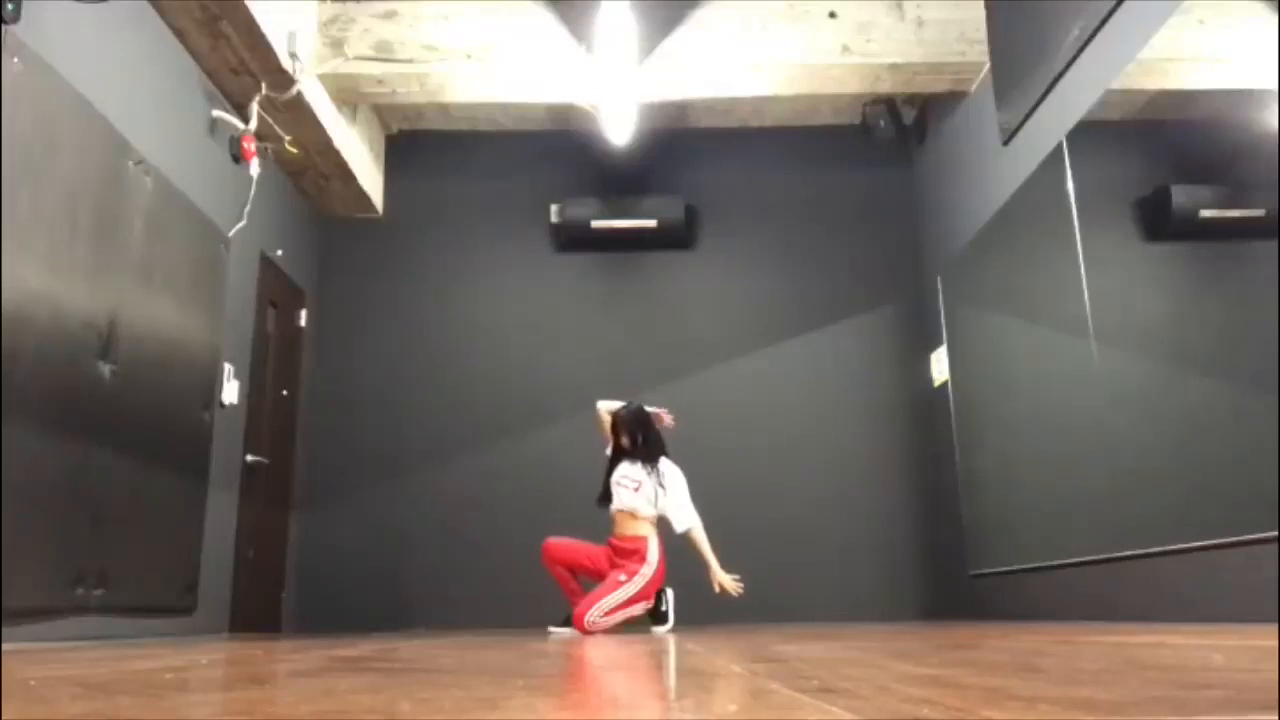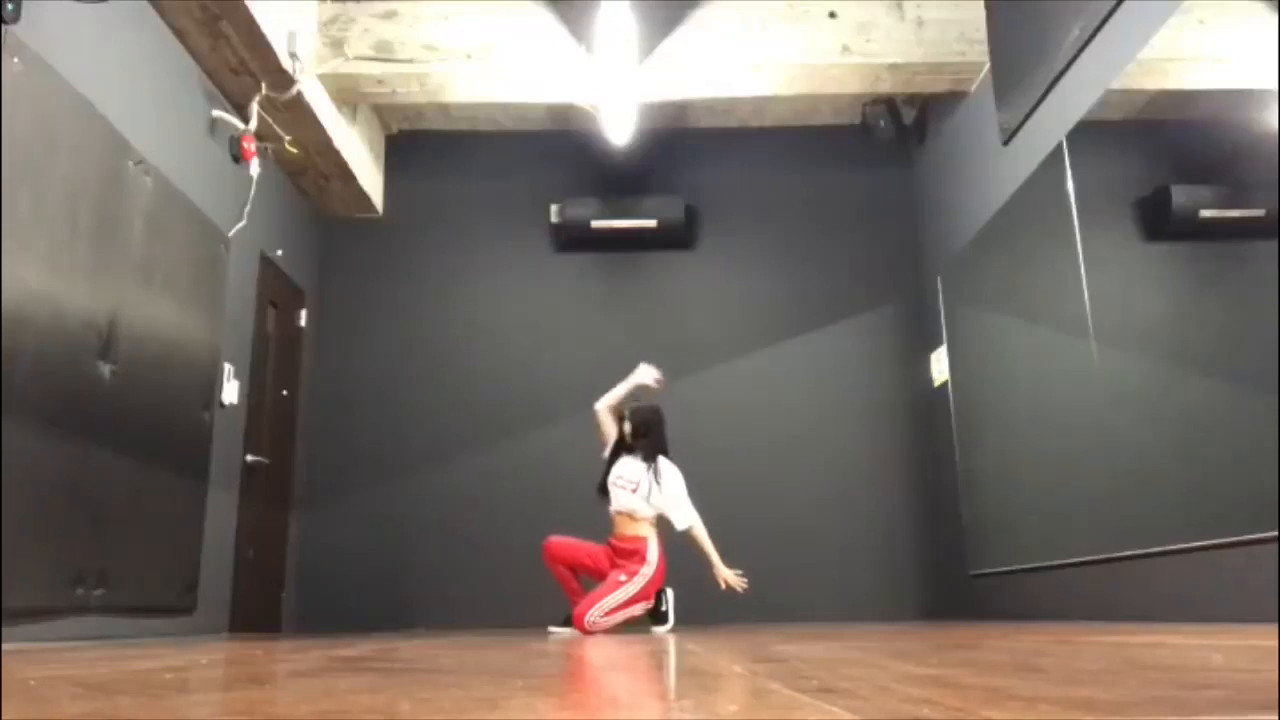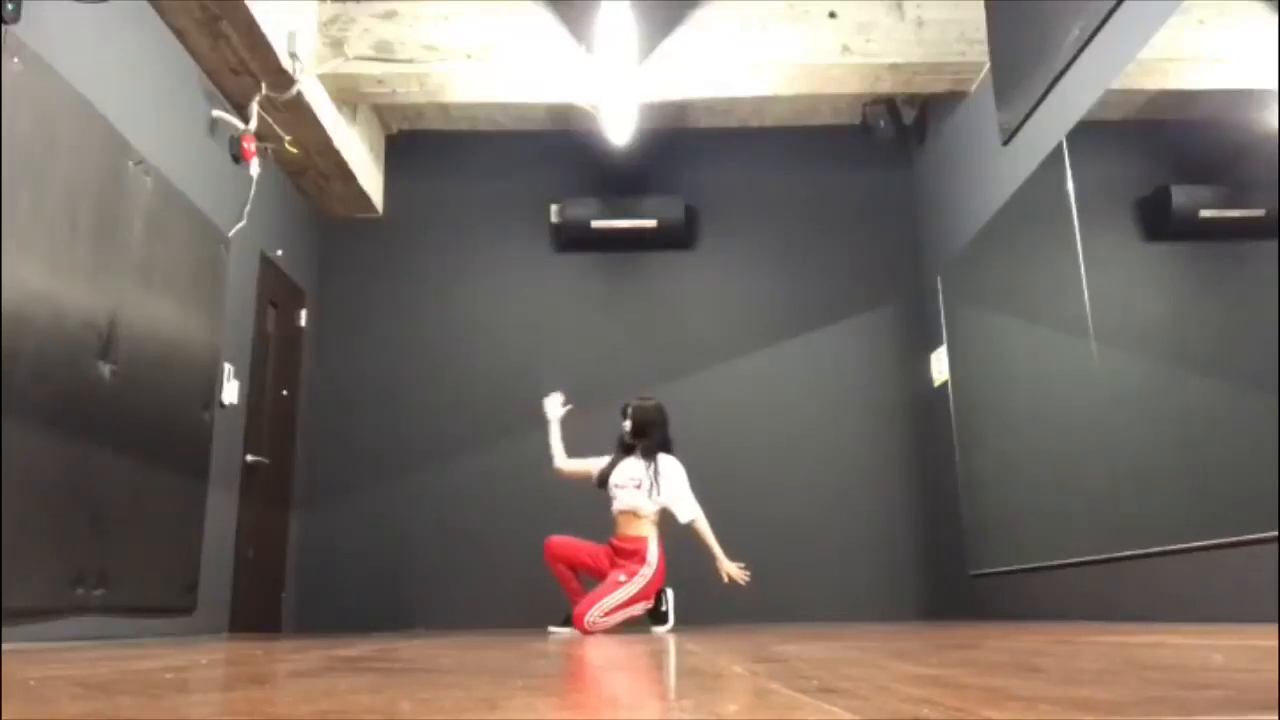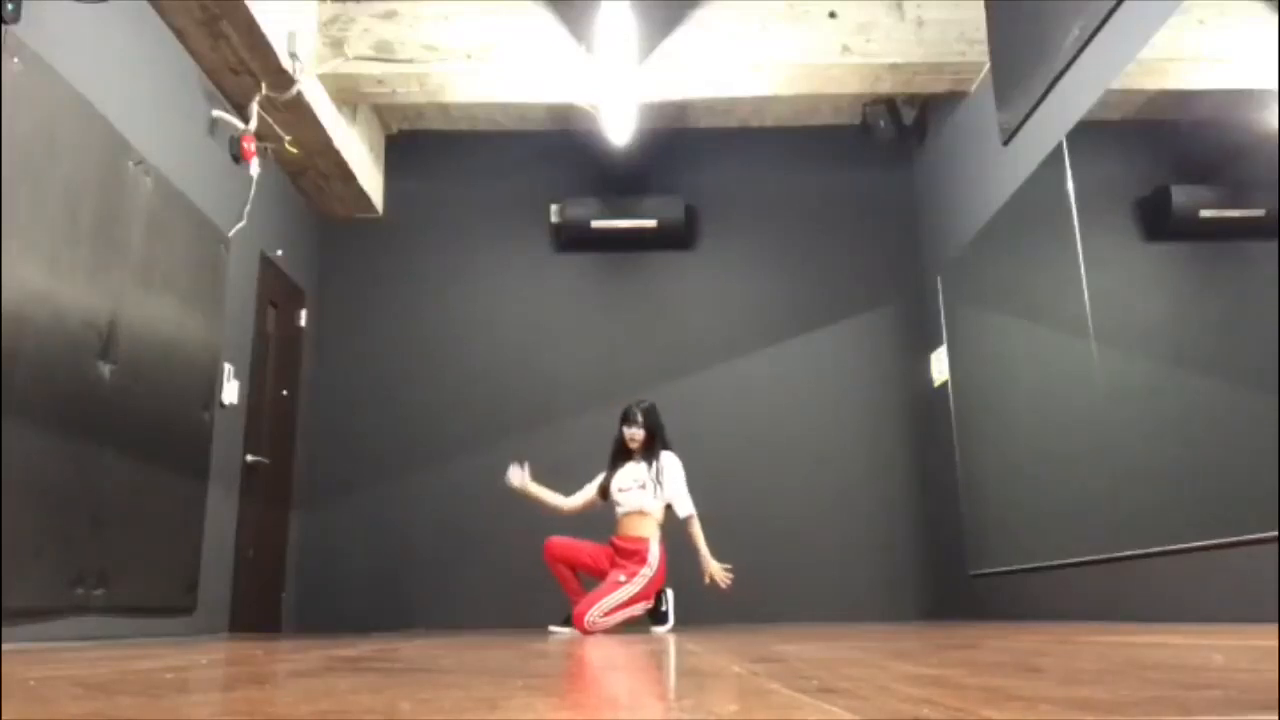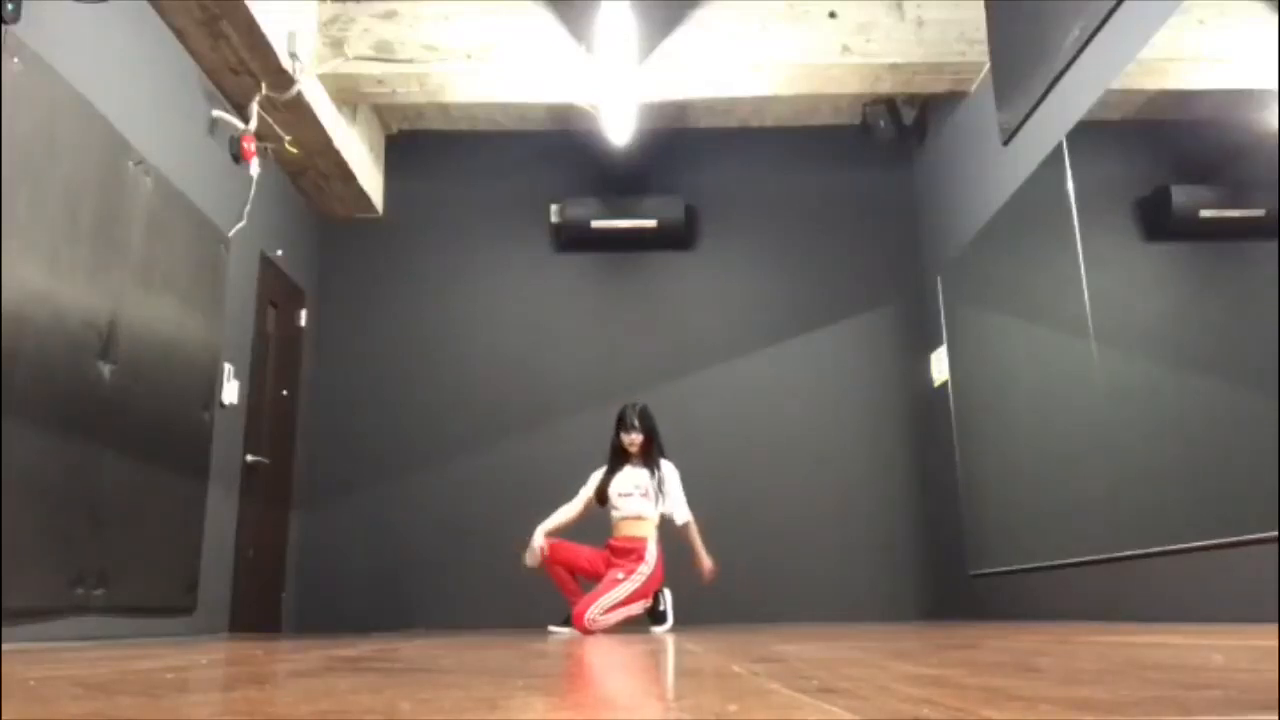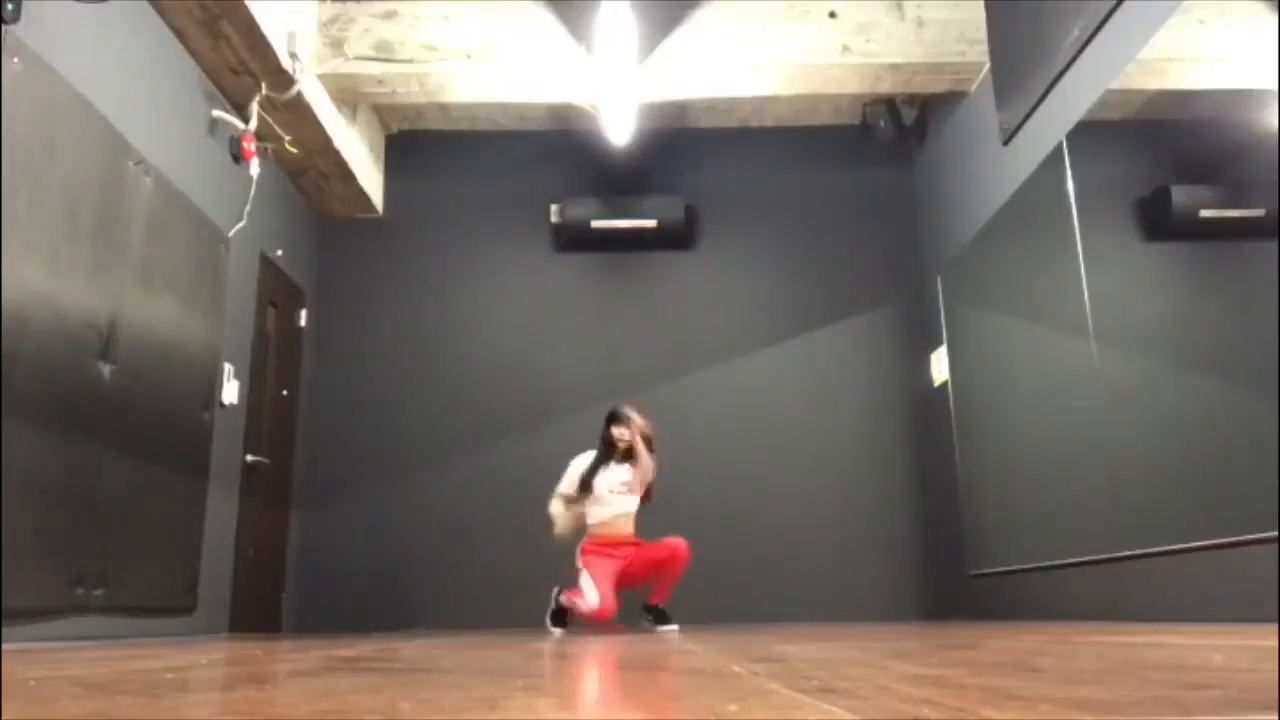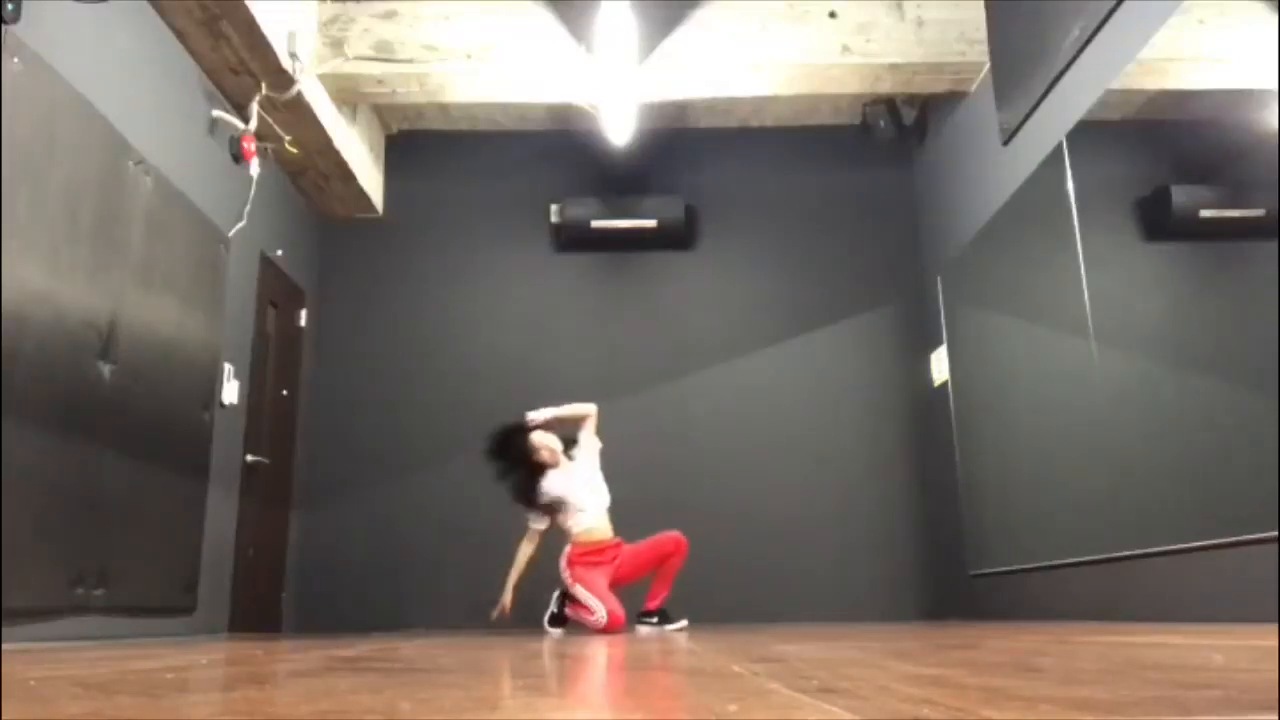
dt=0.4s
person 1, frame 1
left shoulder: (665, 471)
right shoulder: (621, 459)
left elbow: (690, 520)
right elbow: (602, 408)
left wrist: (714, 568)
right wrist: (642, 412)
left hip: (645, 560)
right hip: (614, 553)
left knee: (587, 621)
right knee: (552, 548)
left ankle: (652, 602)
right ankle: (580, 608)
person 1, frame 2
left shoulder: (663, 469)
right shoulder: (620, 458)
left elbow: (690, 518)
right elbow: (601, 408)
left wrist: (717, 564)
right wrist: (634, 381)
left hip: (644, 561)
right hip: (614, 553)
left knee: (586, 622)
right knee: (553, 547)
left ankle: (651, 602)
right ankle: (581, 605)
person 1, frame 3
left shoulder: (665, 466)
right shoulder: (617, 462)
left elbow: (693, 513)
right elbow: (562, 465)
left wrist: (720, 558)
right wrist: (554, 419)
left hip: (644, 560)
right hip: (615, 553)
left knee: (586, 621)
left ankle: (653, 602)
right ankle: (581, 607)
person 1, frame 4
left shoulder: (666, 461)
right shoulder: (616, 470)
left elbow: (687, 511)
right elbow: (570, 505)
left wrist: (706, 558)
right wrist: (528, 486)
left hip: (646, 559)
right hip: (616, 553)
left knee: (586, 621)
right knee: (554, 548)
left ankle: (653, 602)
right ankle: (581, 607)
person 1, frame 5
left shoulder: (663, 469)
right shoulder: (608, 472)
left elbow: (683, 516)
right elbow: (575, 507)
left wrist: (702, 557)
right wrist: (540, 531)
left hip: (644, 559)
right hip: (612, 555)
left knee: (586, 621)
right knee: (550, 550)
left ankle: (652, 602)
right ankle: (579, 606)
person 1, frame 6
left shoulder: (638, 467)
right shoulder: (587, 463)
left elbow: (646, 477)
right elbow: (558, 501)
left wrist: (638, 440)
right wrist: (562, 517)
left hip: (633, 551)
right hip: (597, 553)
left knee: (677, 548)
right knee: (600, 611)
left ankle: (655, 608)
right ankle: (566, 599)
person 1, frame 7
left shoulder: (584, 457)
right shoulder: (546, 487)
left elbow: (590, 411)
right elbow: (531, 540)
left wrist: (550, 414)
right wrist: (509, 587)
left hip: (616, 554)
right hip: (582, 563)
left knee: (676, 542)
right knee: (613, 621)
left ankle: (651, 613)
right ankle: (565, 605)
